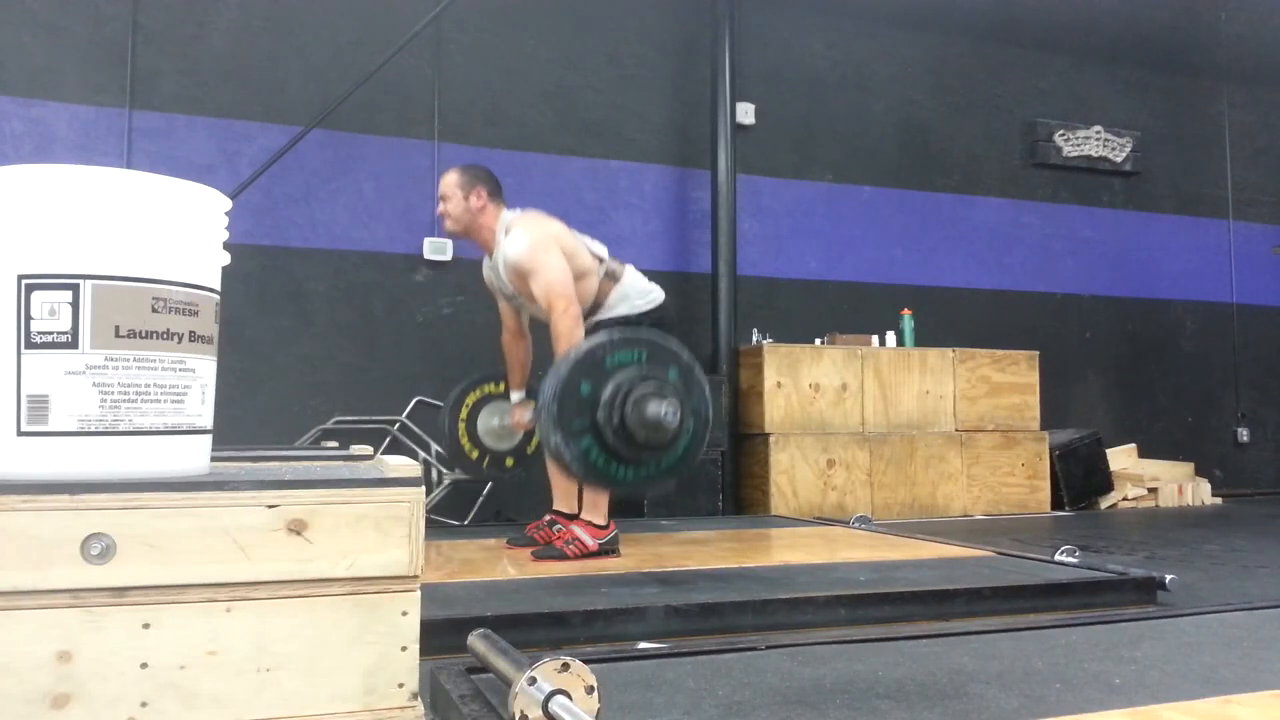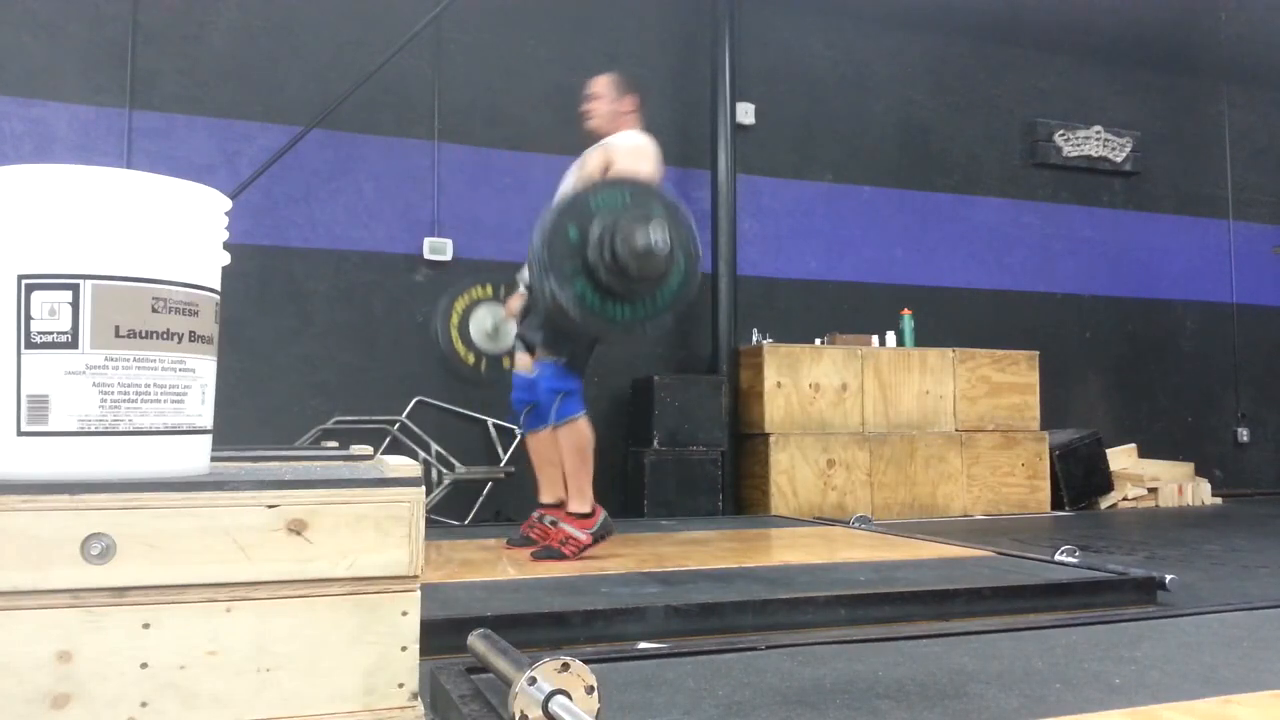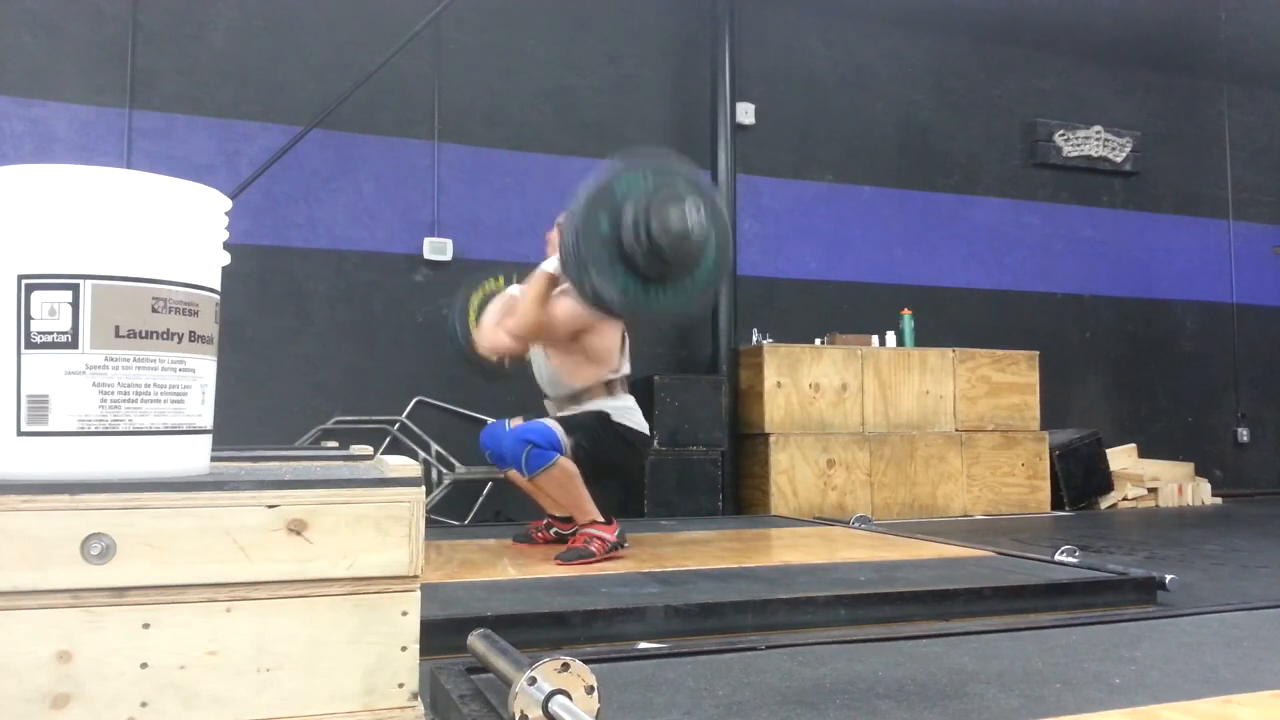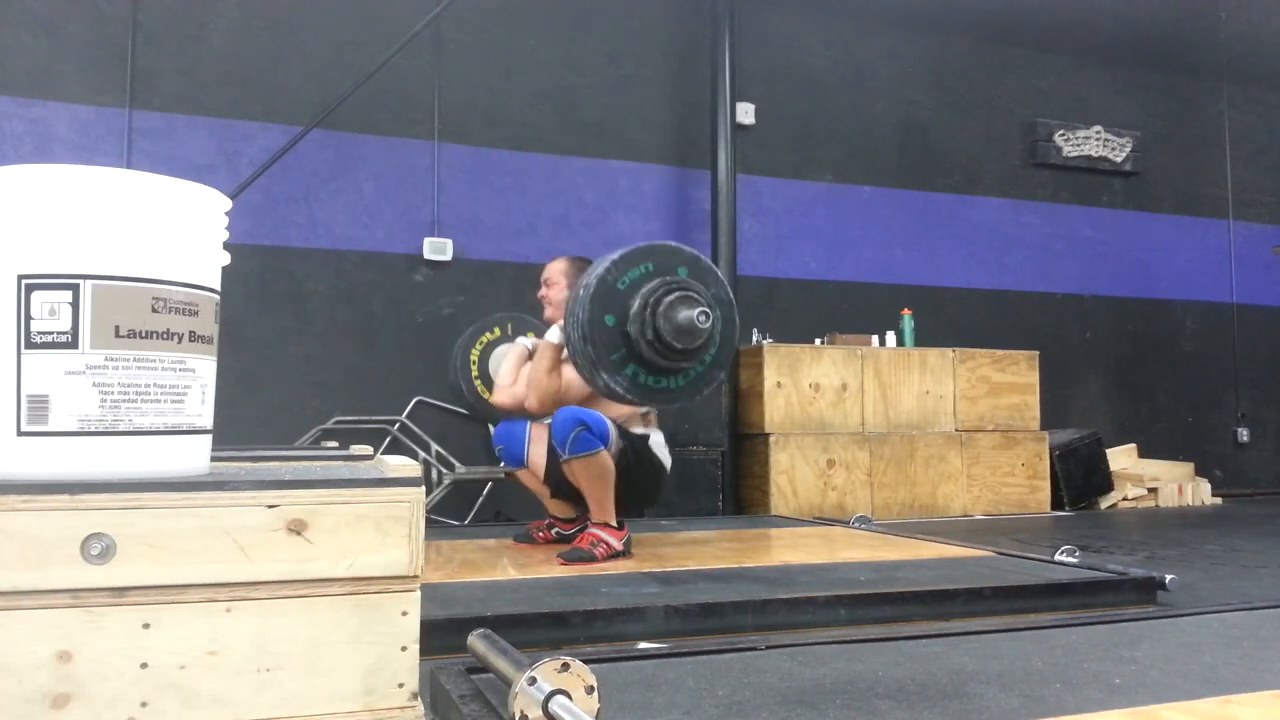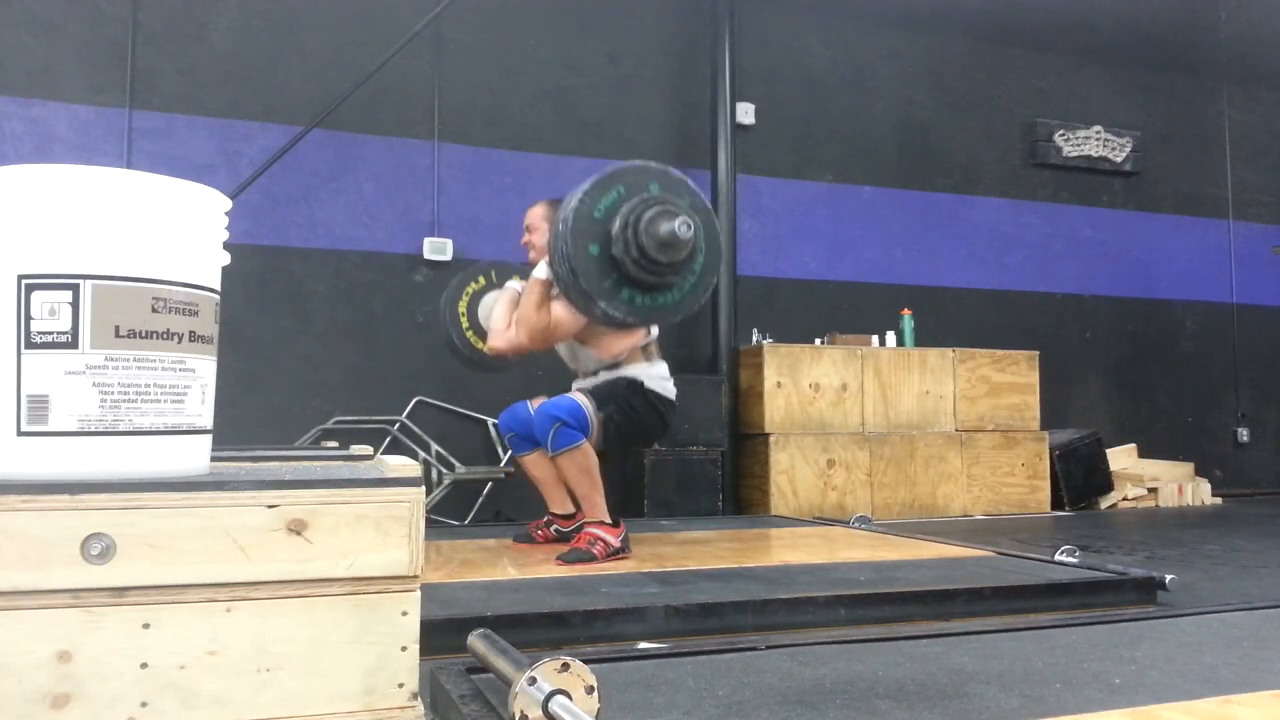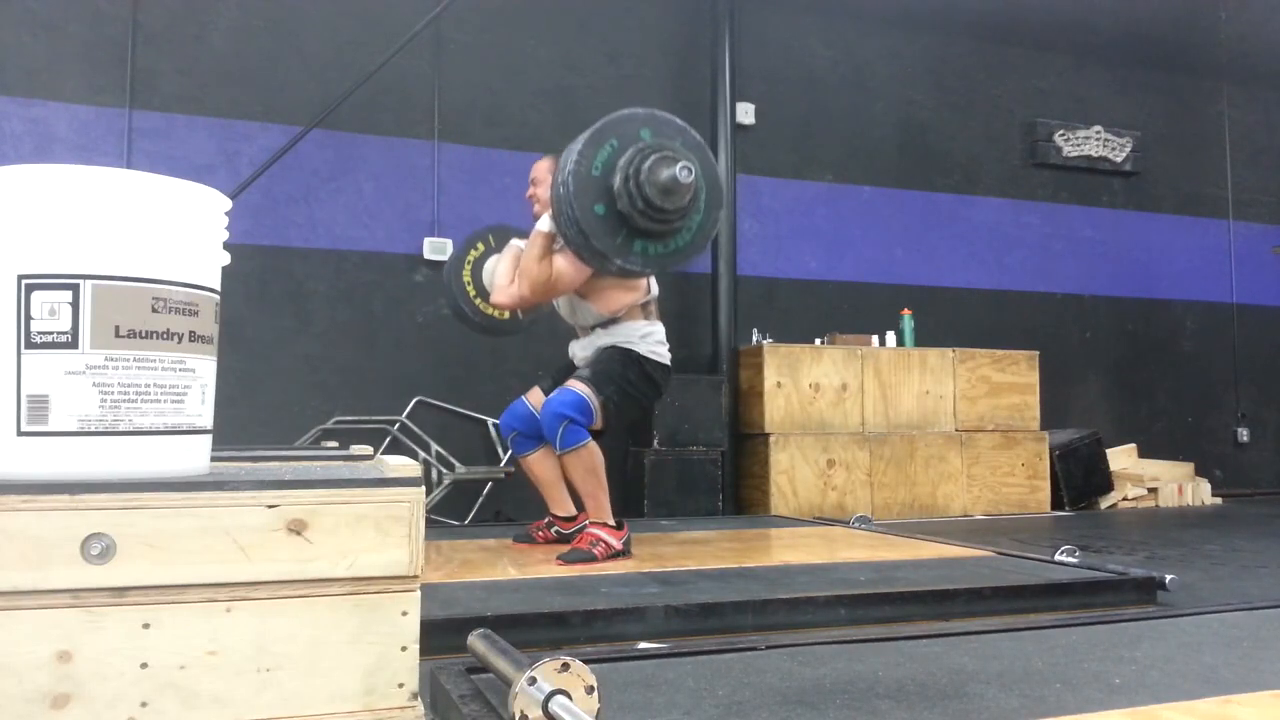
dt=0.4s
person 1, frame 1
left shoulder: (525, 239)
right shoulder: (494, 262)
left elbow: (565, 313)
right elbow: (514, 335)
right wrist: (519, 399)
left hip: (635, 314)
right hip: (602, 320)
left ankle: (597, 530)
right ankle: (563, 519)
person 1, frame 2
left shoulder: (634, 144)
right shoulder: (598, 153)
right wrist: (526, 283)
left knee: (554, 389)
right knee: (528, 391)
left ankle: (585, 517)
right ankle: (552, 511)
person 1, frame 3
left shoulder: (582, 296)
right shoulder: (554, 295)
left elbow: (519, 332)
right elbow: (487, 340)
left wrist: (549, 269)
right wrist: (512, 293)
left hip: (613, 431)
right hip: (581, 426)
left knee: (526, 440)
right knee: (494, 437)
left ankle: (600, 527)
right ankle: (565, 518)
person 1, frame 4
right shoulder: (559, 347)
left elbow: (538, 402)
right elbow: (503, 396)
left wrist: (554, 338)
right wrist: (523, 344)
left hip: (639, 466)
right hip: (599, 457)
left knee: (571, 423)
right knee: (507, 434)
left ankle: (609, 531)
right ankle: (567, 521)
person 1, frame 5
right shoulder: (555, 286)
left elbow: (533, 338)
right elbow: (499, 341)
left wrist: (542, 272)
right wrist: (513, 287)
left hip: (642, 393)
right hip: (606, 390)
left knee: (552, 416)
right knee: (514, 423)
left ankle: (605, 529)
right ankle: (566, 519)
person 1, frame 6
right shoulder: (559, 241)
left elbow: (533, 291)
right elbow: (502, 296)
left wrist: (546, 224)
right wrist: (516, 245)
left hip: (634, 355)
right hip: (593, 355)
left knee: (561, 414)
right knee: (517, 422)
left ankle: (607, 531)
right ankle: (566, 521)
